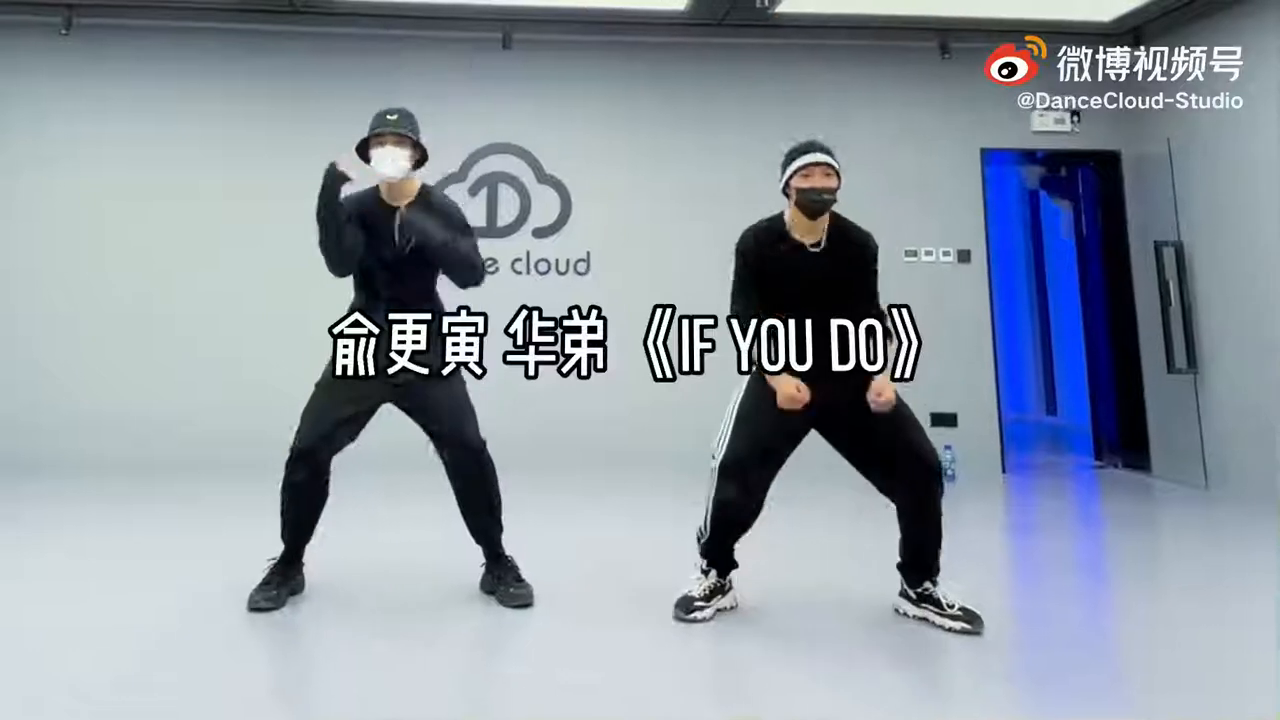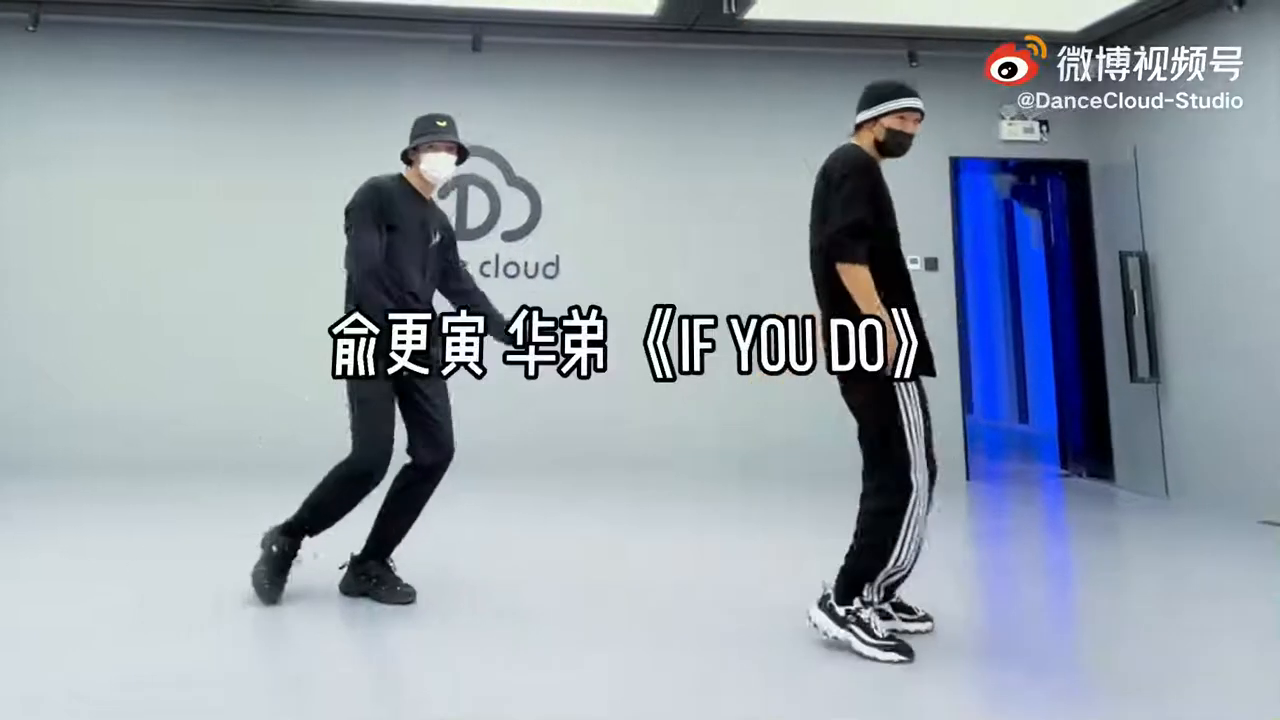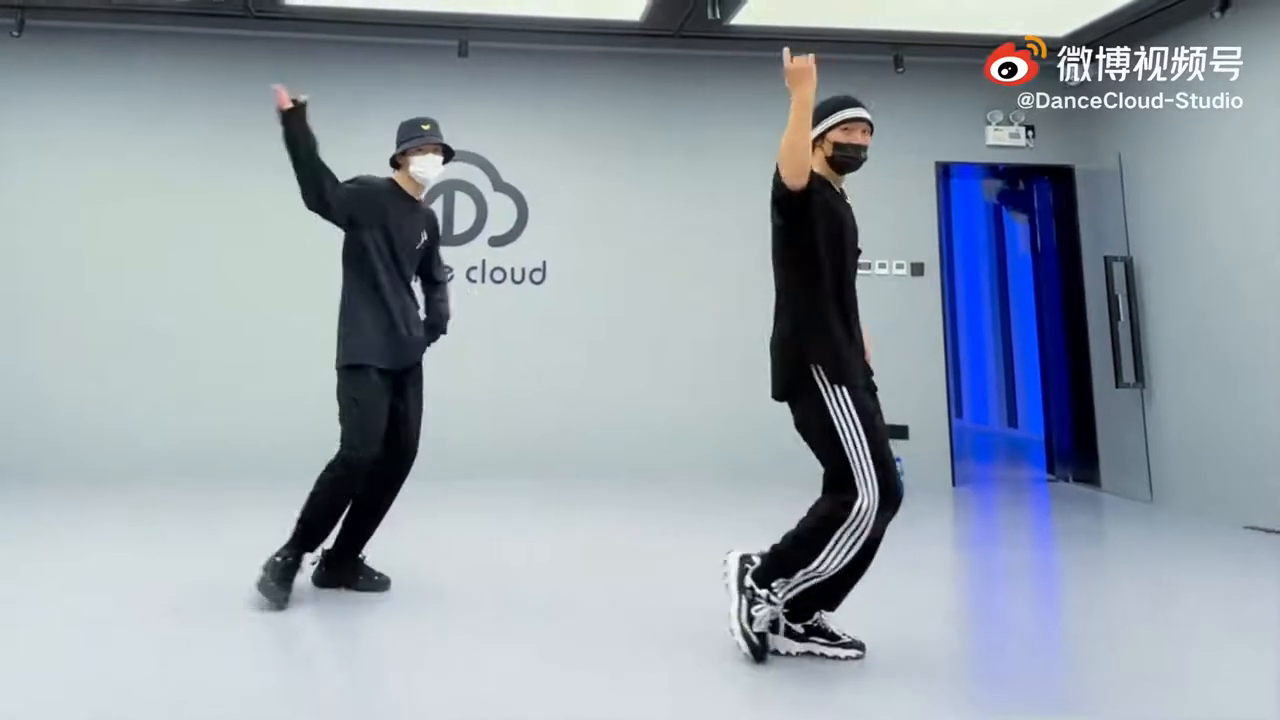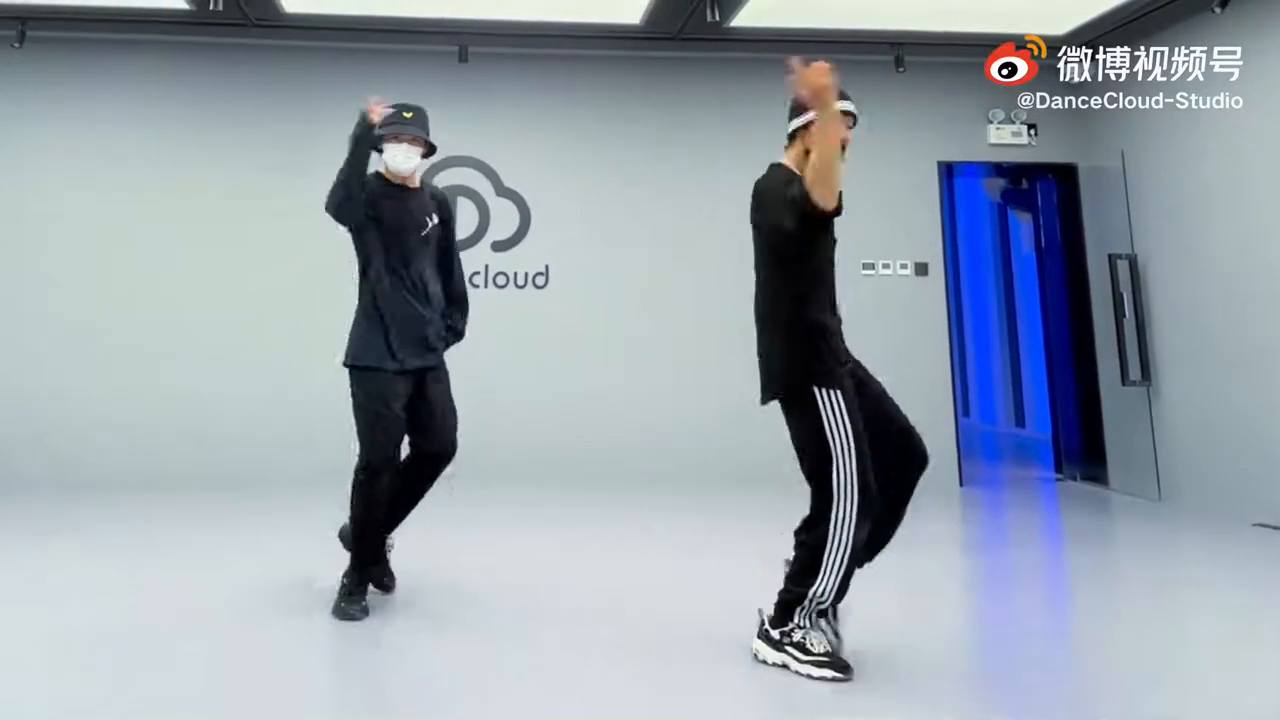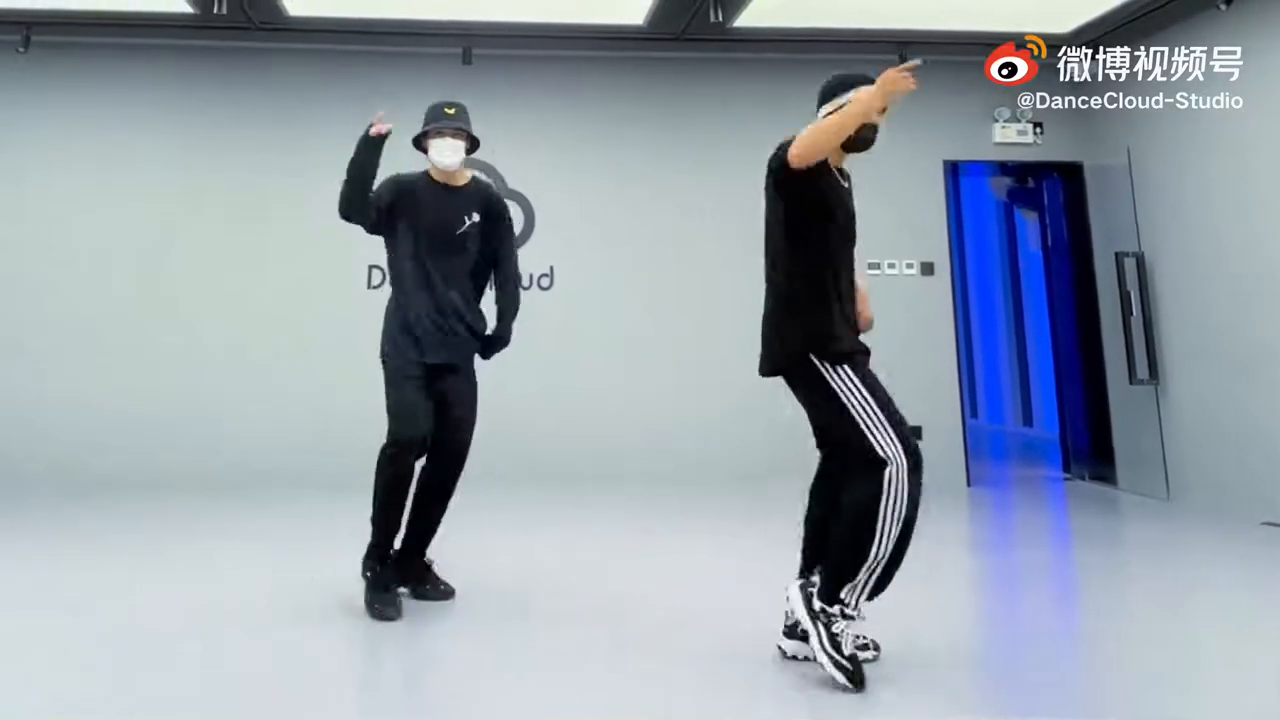
dt=1s
person 1, frame 1
left shoulder: (857, 245)
right shoulder: (756, 244)
left elbow: (870, 322)
right elbow: (750, 326)
left wrist: (883, 377)
right wrist: (781, 379)
left hip: (846, 377)
right hip: (779, 377)
left knee: (921, 468)
right knee: (735, 469)
left ankle: (919, 587)
right ankle: (715, 577)
person 1, frame 2
left shoulder: (851, 171)
right shoulder: (853, 166)
left elbow: (838, 257)
right elbow: (848, 253)
left wrist: (830, 331)
right wrist: (883, 325)
left knee: (892, 467)
right knee: (913, 473)
left ankle: (876, 594)
right ankle: (844, 604)
person 1, frame 3
left shoulder: (839, 204)
right shoulder: (799, 194)
right elbow: (795, 172)
left wrist: (861, 354)
right wrist: (801, 95)
left hip: (840, 365)
right hip: (813, 365)
left knee: (873, 495)
right knee: (870, 490)
left ankle: (798, 617)
right ankle: (763, 578)
person 1, frame 4
left shoulder: (803, 184)
right shoulder: (776, 188)
right elbow: (821, 201)
right wrist: (819, 109)
left hip: (826, 353)
right hip: (802, 361)
left knee: (903, 455)
right knee: (846, 494)
left ankle: (820, 577)
right ankle: (784, 630)
person 1, frame 5
left shoulder: (837, 178)
right shoulder: (801, 173)
right elbow: (797, 153)
left wrist: (855, 300)
right wrist: (869, 95)
left hip: (831, 342)
right hip: (809, 343)
left knee: (847, 471)
right knee: (893, 462)
left ankle: (809, 619)
right ankle: (829, 602)
person 2, frame 1
left shoulder: (441, 211)
right shoulder: (356, 208)
left elbow: (470, 271)
right elbow: (340, 265)
left wrist: (426, 234)
right wrist: (328, 195)
left hip: (424, 357)
left knee: (469, 449)
right knee: (308, 451)
left ankle: (498, 564)
right ankle: (289, 566)
person 2, frame 2
left shoulder: (438, 222)
right shoulder: (378, 193)
left elbow: (458, 284)
right elbow: (363, 268)
left wrist: (501, 326)
right wrist: (392, 326)
left knee: (435, 453)
right knee: (371, 459)
left ankle: (369, 565)
right ankle: (287, 538)
person 2, frame 3
left shoulder: (425, 218)
right shoulder: (366, 195)
right elbow: (316, 192)
left wrist: (436, 317)
right wrist: (295, 124)
left hip: (405, 356)
right hip: (363, 353)
left knee: (399, 456)
right knee: (359, 454)
left ankle: (342, 559)
right ankle: (291, 556)
person 2, frame 4
left shoulder: (436, 199)
right shoulder: (368, 194)
right elbow: (338, 206)
left wrist: (458, 316)
right wrist: (364, 134)
left hip: (426, 351)
right hip: (377, 353)
left knee: (439, 448)
right knee: (380, 459)
left ankle: (365, 533)
right ankle: (358, 575)
person 2, frame 5
left shoulder: (488, 201)
right shoulder: (402, 190)
left elbow: (504, 268)
right elbow: (353, 211)
left wrist: (503, 326)
right wrist: (369, 147)
left hip: (458, 351)
right hip: (406, 345)
left knee: (450, 454)
right knee: (407, 441)
left ankle: (412, 561)
right ankle: (379, 560)
